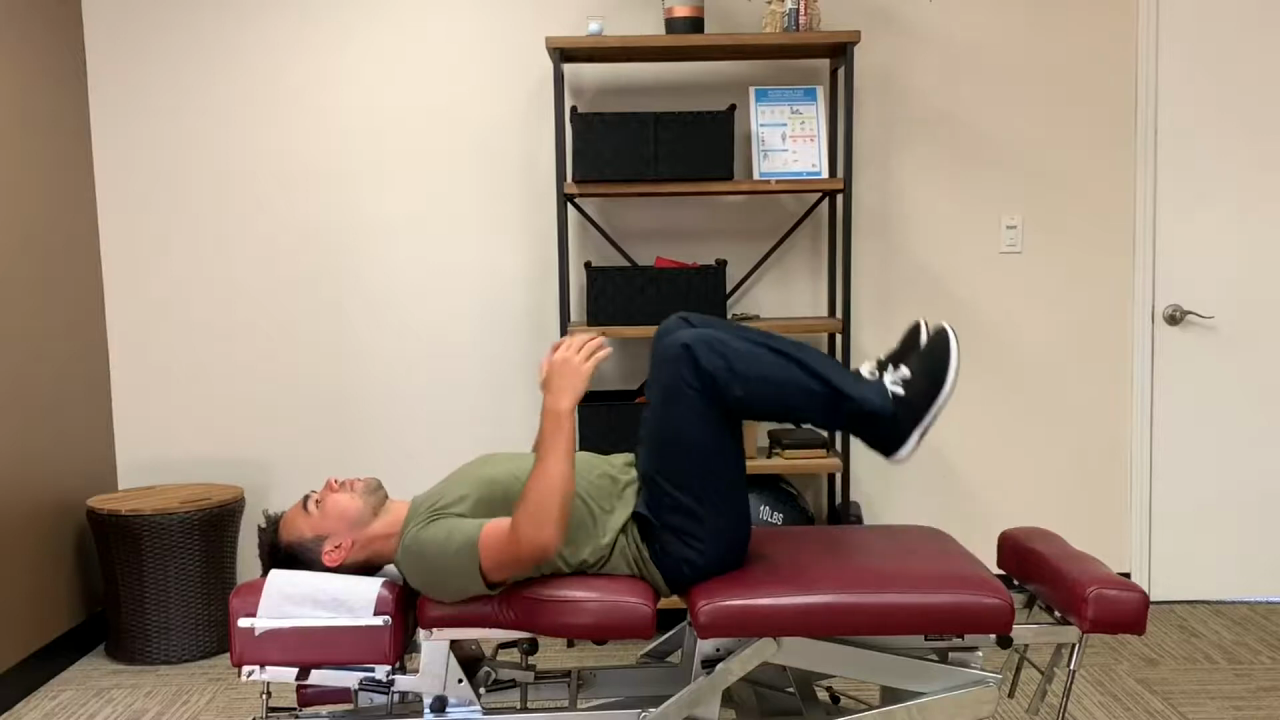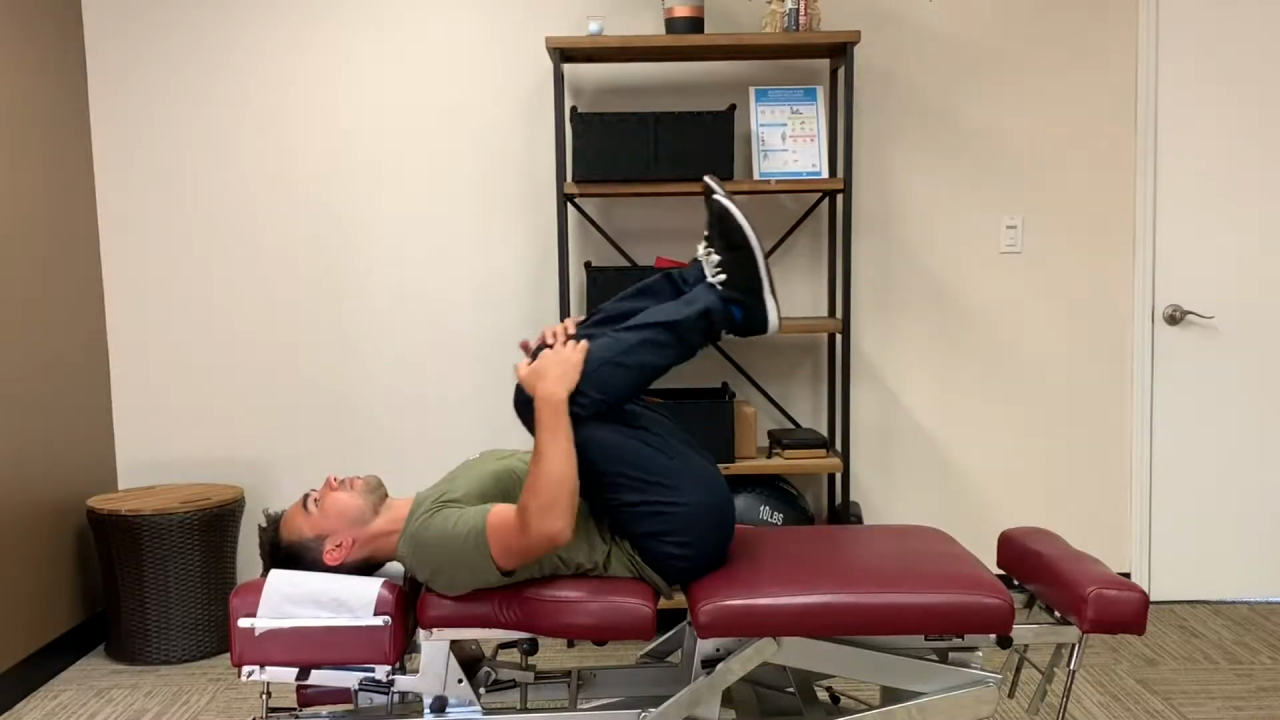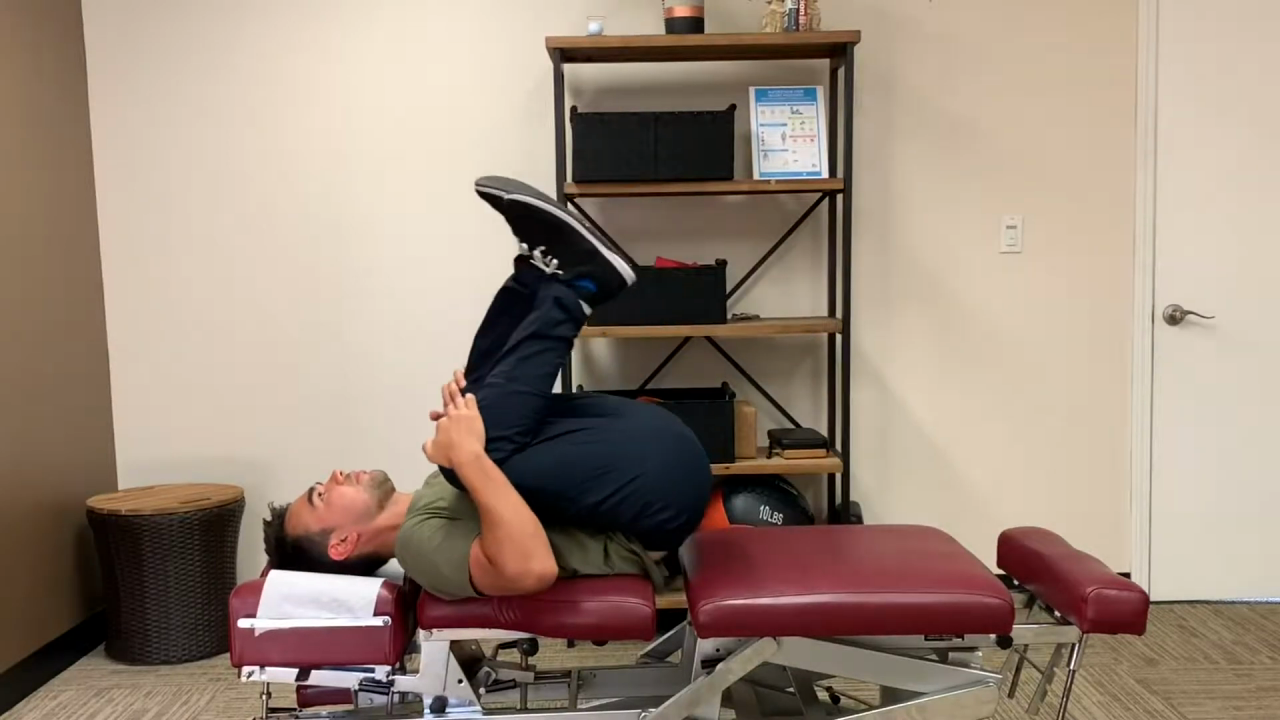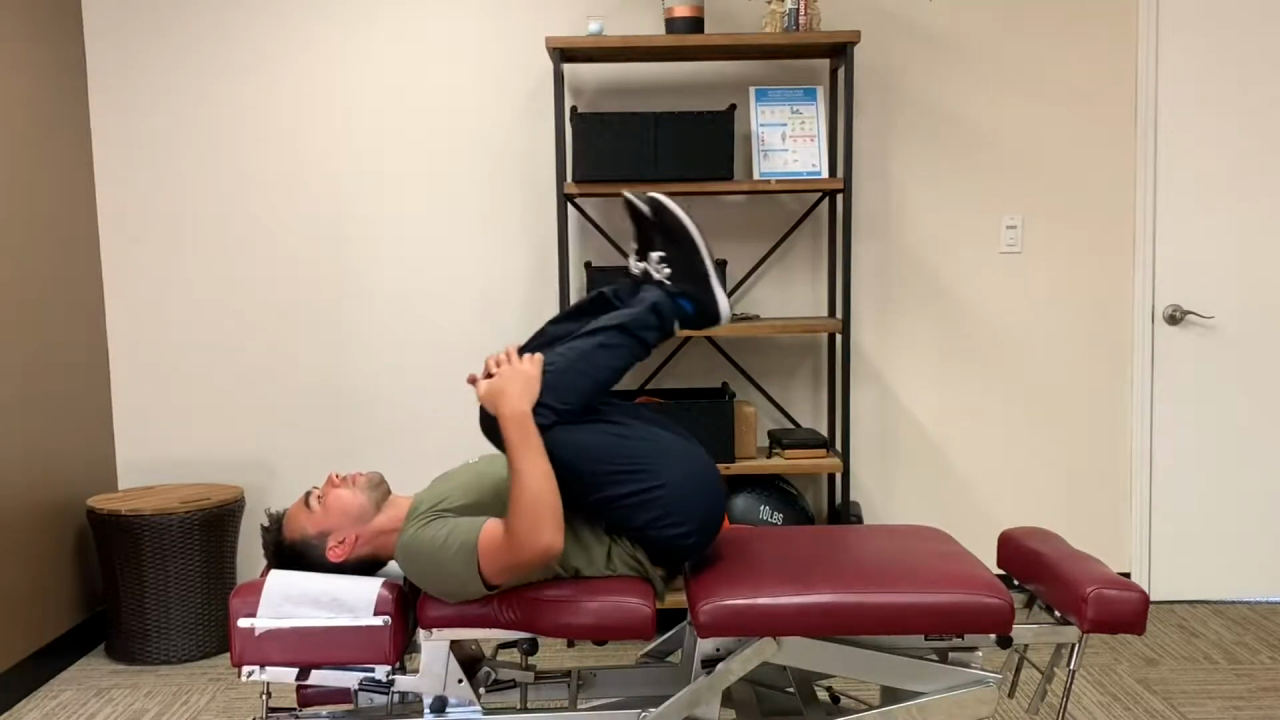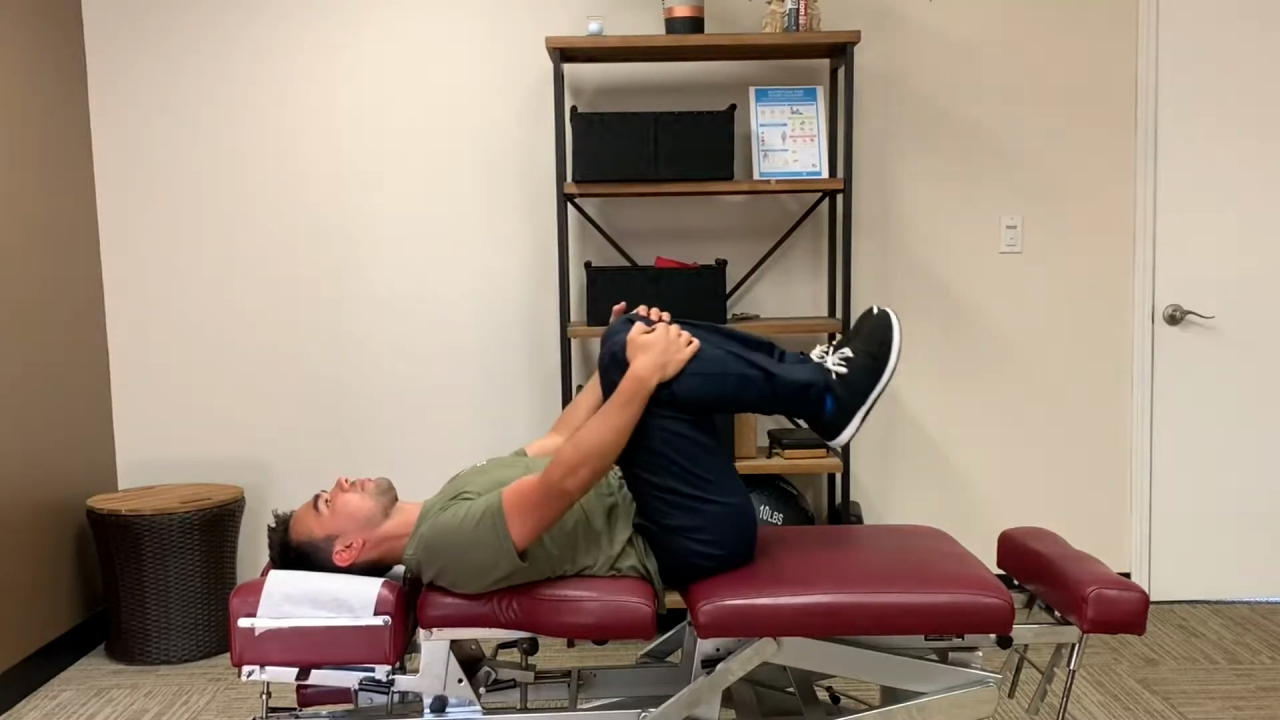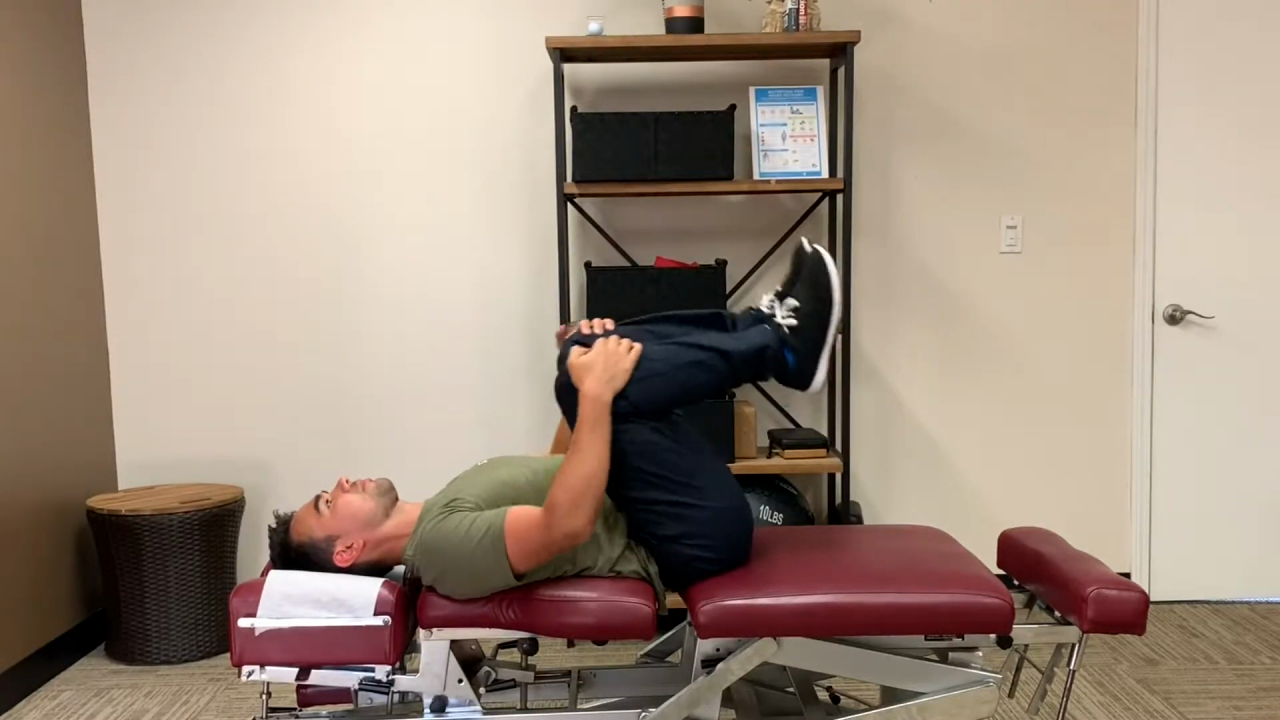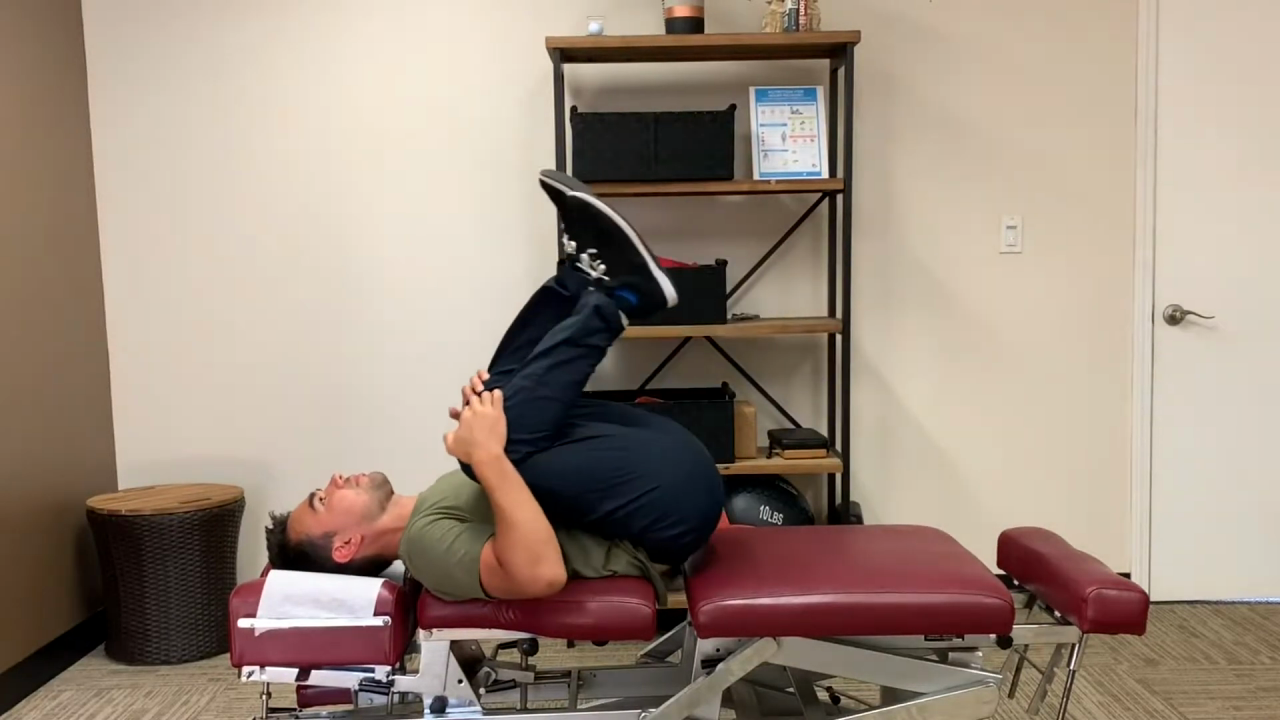
dt=0.7s
person 1, frame 1
left shoulder: (429, 512)
right shoulder: (424, 551)
right elbow: (538, 540)
left wrist: (556, 398)
right wrist: (558, 404)
left hip: (635, 487)
right hip: (677, 541)
left knee: (684, 333)
right knee: (689, 355)
left ankle: (863, 393)
right ankle: (879, 411)
person 1, frame 2
left shoulder: (438, 509)
right shoulder: (431, 541)
left elbow: (550, 463)
right elbow: (549, 528)
left wrist: (555, 371)
right wrist: (550, 396)
left hip: (679, 497)
right hip: (682, 532)
left knee: (559, 367)
right knee: (545, 396)
left ankle: (711, 288)
right ankle: (723, 300)
person 1, frame 3
left shoulder: (431, 508)
right shoulder: (424, 545)
right elbow: (531, 568)
left wrist: (474, 416)
right wrist: (468, 455)
left ankle: (553, 276)
right ankle: (570, 286)
person 1, frame 4
left shoulder: (428, 512)
right shoulder: (424, 548)
right elbow: (540, 540)
left wrist: (514, 396)
right wrist: (515, 412)
left hip: (667, 486)
right hip: (674, 509)
left knee: (529, 377)
right knee: (520, 402)
left ankle: (657, 288)
right ankle: (672, 298)
person 1, frame 5
left shoulder: (451, 509)
right shoulder: (445, 542)
left elbow: (556, 443)
right elbow: (567, 480)
left wrist: (626, 360)
right wrist: (642, 373)
right hip: (694, 540)
left knee: (636, 339)
right knee: (639, 360)
left ankle: (812, 375)
right ankle: (824, 395)
person 1, frame 6
left shoulder: (450, 513)
right shoulder: (442, 545)
left elbow: (562, 462)
right elbow: (568, 524)
left wrist: (589, 372)
right wrist: (595, 393)
left hip: (640, 503)
right hip: (701, 538)
left knee: (598, 359)
right knee: (591, 382)
left ankle: (768, 328)
right ankle: (779, 344)
person 1, frame 7
left shoulder: (433, 511)
right shoulder: (430, 545)
right elbow: (541, 573)
right wrist: (487, 453)
left knee: (510, 399)
left ankle: (595, 280)
right ankle: (610, 297)
